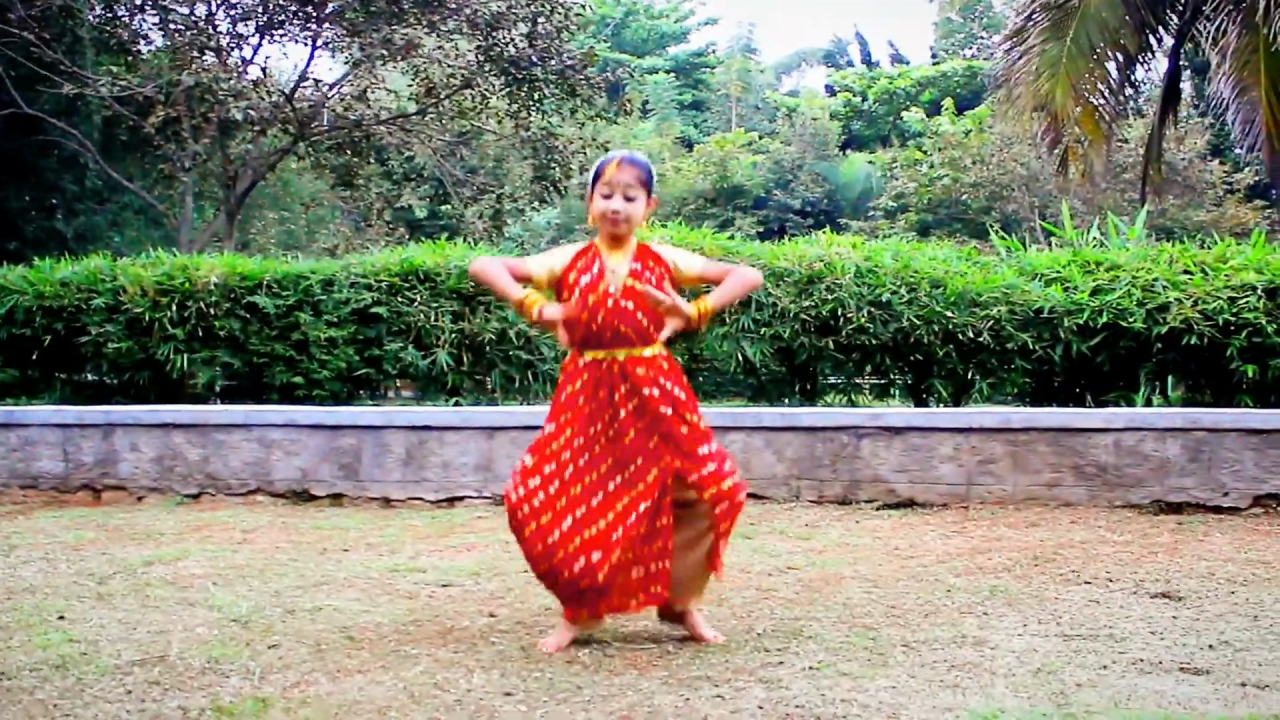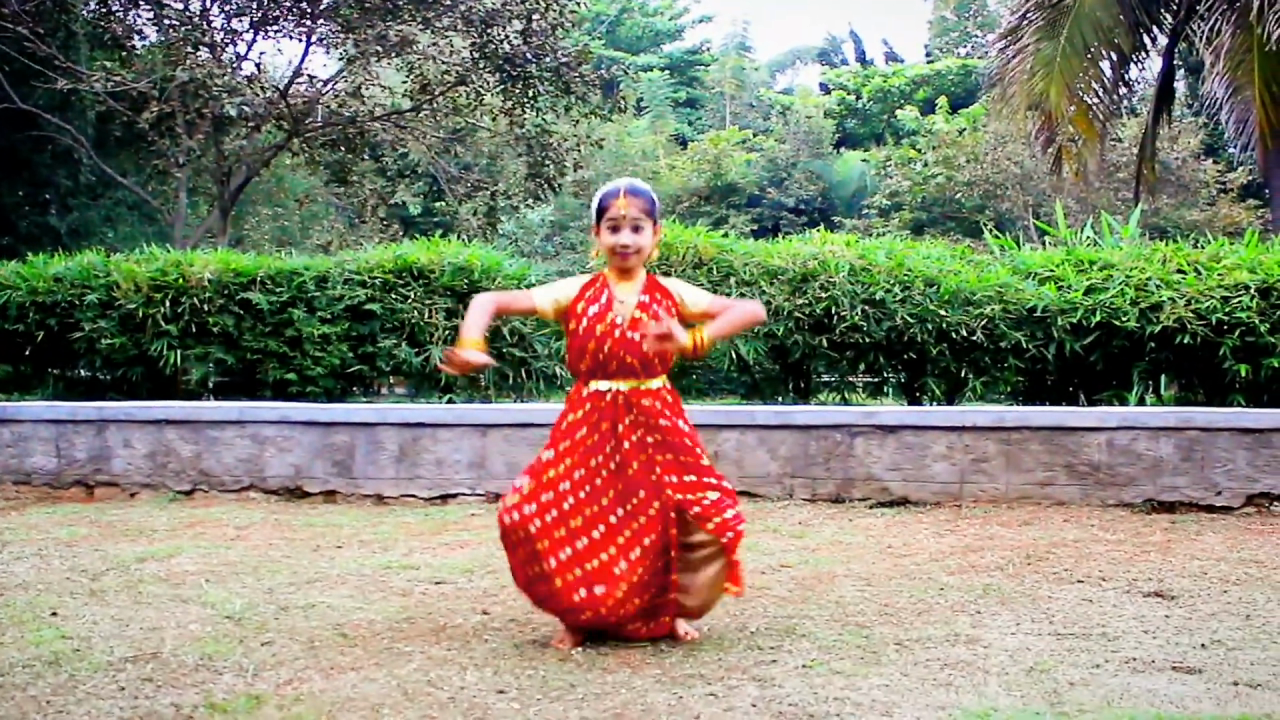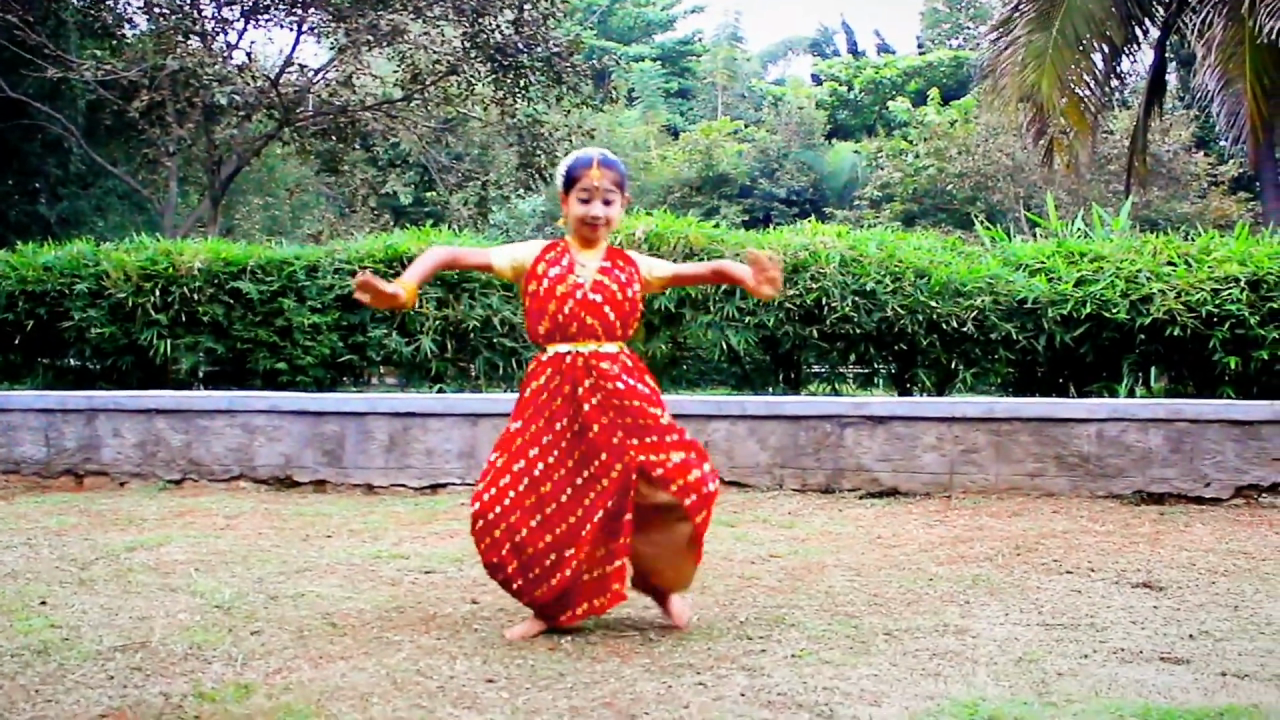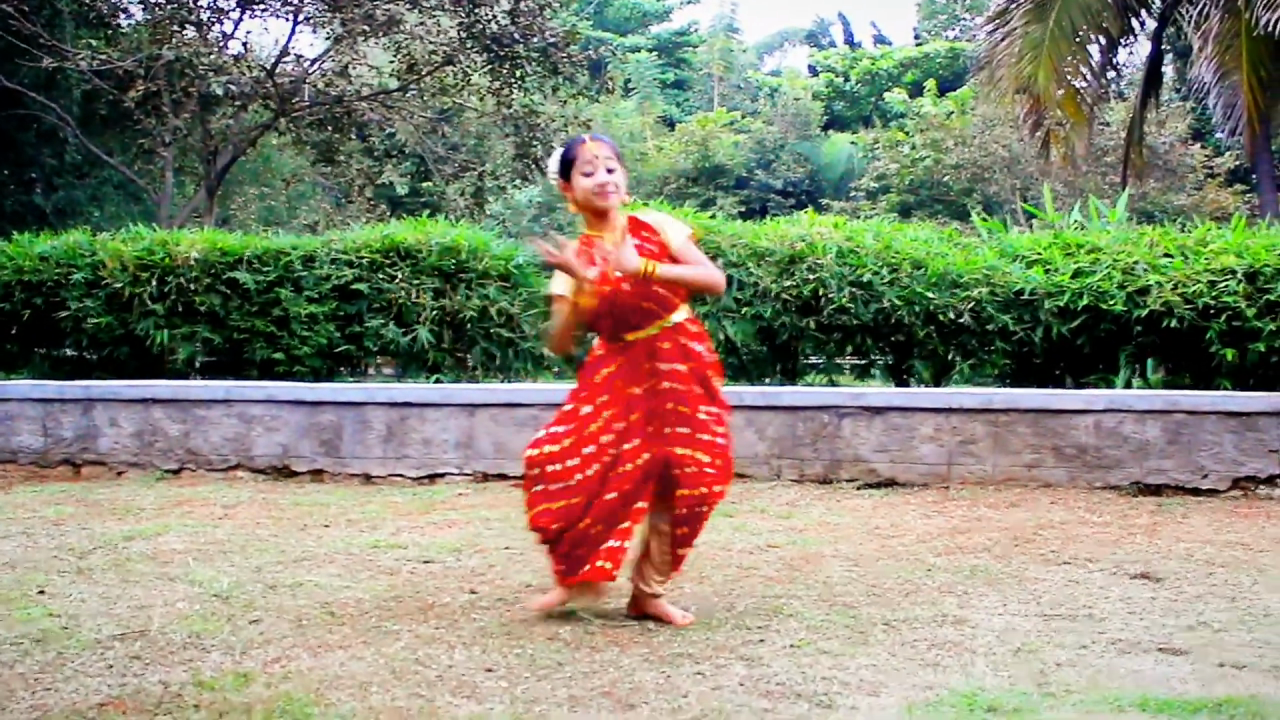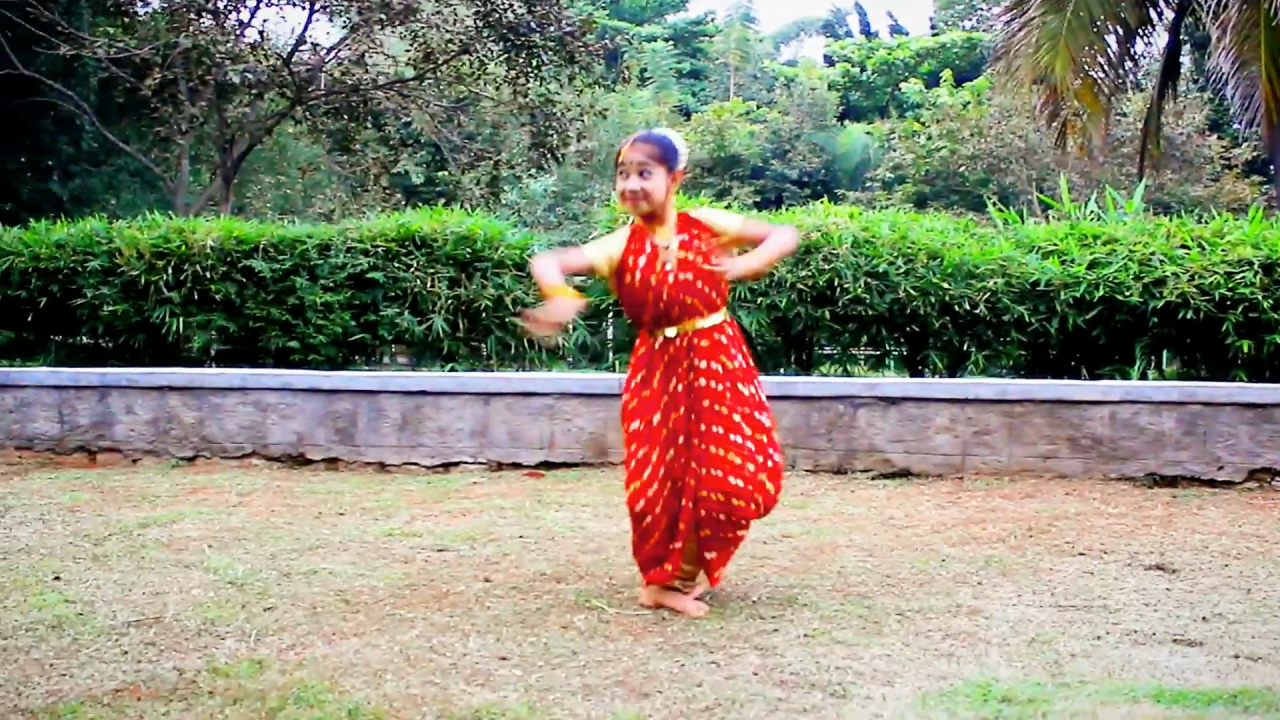
dt=0.4s
person 1, frame 1
left shoulder: (663, 260)
right shoulder: (568, 260)
left elbow: (748, 275)
right elbow: (483, 266)
left wrist: (696, 311)
right wrist: (533, 305)
left hip: (652, 395)
right hip: (588, 397)
left knee: (705, 489)
right knee: (558, 500)
left ankle: (679, 601)
right ankle: (580, 609)
person 1, frame 2
left shoulder: (670, 295)
right shoulder: (576, 292)
left elbow: (753, 309)
right elbow: (489, 301)
left wrist: (695, 338)
right wrist: (470, 346)
left hip: (657, 423)
right hip: (589, 425)
left knee: (709, 520)
right knee: (530, 517)
left ankle: (663, 612)
right ankle: (582, 609)
person 1, frame 3
left shoulder: (635, 266)
right shoulder: (535, 256)
left elbow: (710, 272)
right elbow: (450, 255)
left wrist: (754, 282)
right wrist: (405, 291)
left hip: (619, 389)
right hip: (551, 392)
left knee: (685, 481)
right knee: (510, 501)
left ankle: (659, 579)
right ankle: (552, 606)
person 1, frame 4
left shoulder: (658, 226)
right shoulder: (573, 260)
left elbow: (714, 280)
right elbow: (559, 344)
left wrist: (642, 267)
right wrist: (581, 291)
left hip: (682, 364)
right hip: (620, 370)
left knee: (691, 478)
right knee: (557, 461)
left ankle: (648, 589)
right ankle: (579, 576)
person 1, frame 5
left shoulder: (711, 226)
right shoulder: (620, 246)
left elbow: (785, 234)
right elbow: (548, 261)
left wrist: (749, 262)
right wrist: (560, 296)
left hip: (719, 362)
right hip: (659, 370)
left knee: (730, 479)
right knee: (659, 482)
left ankle: (675, 579)
right ankle: (669, 576)
